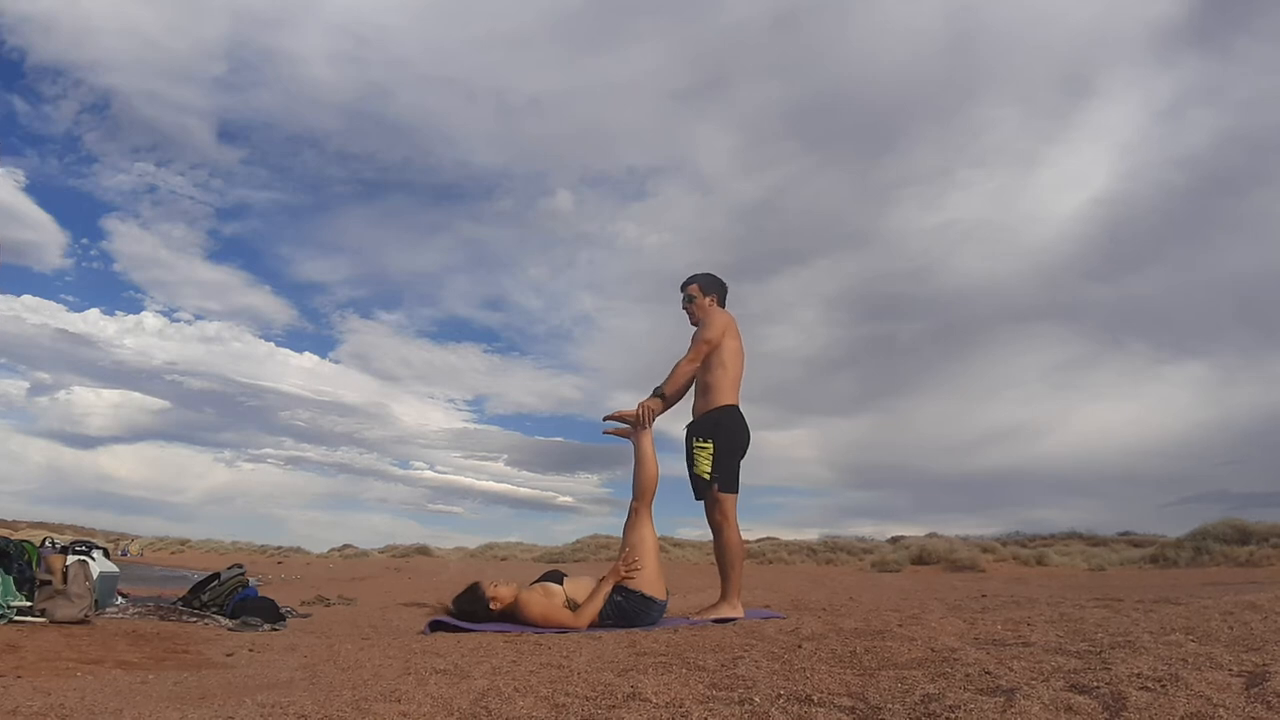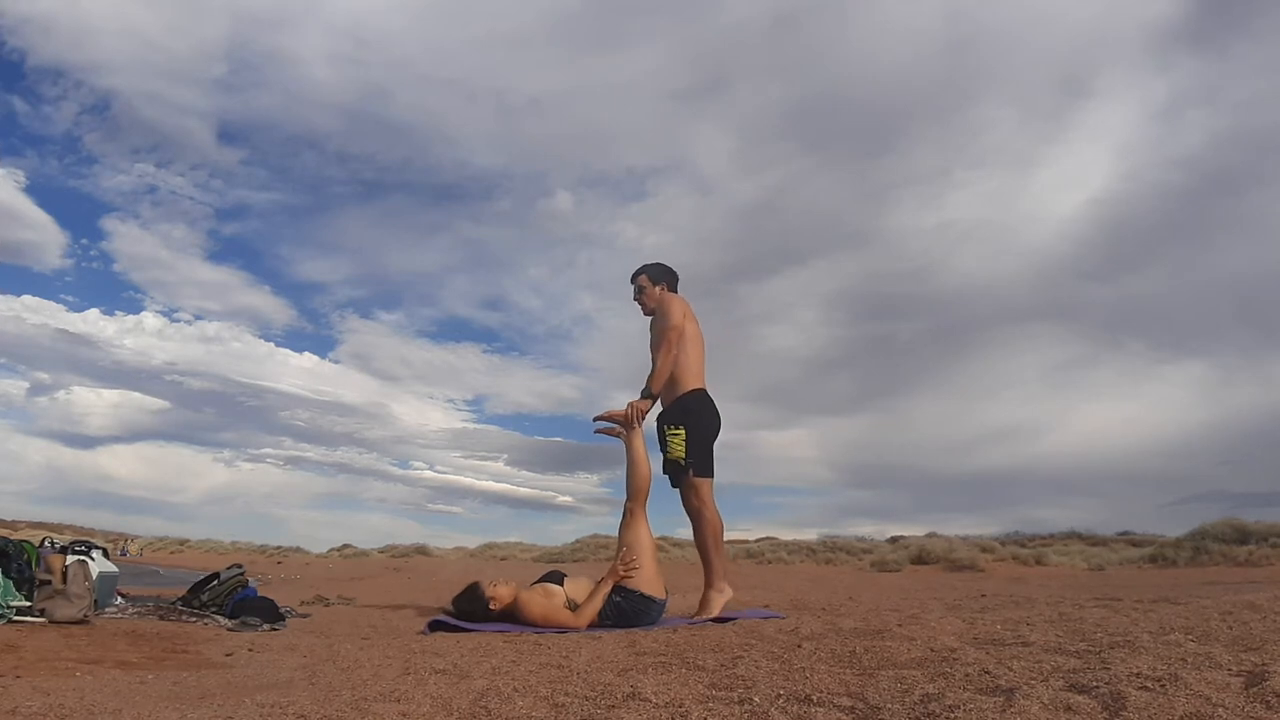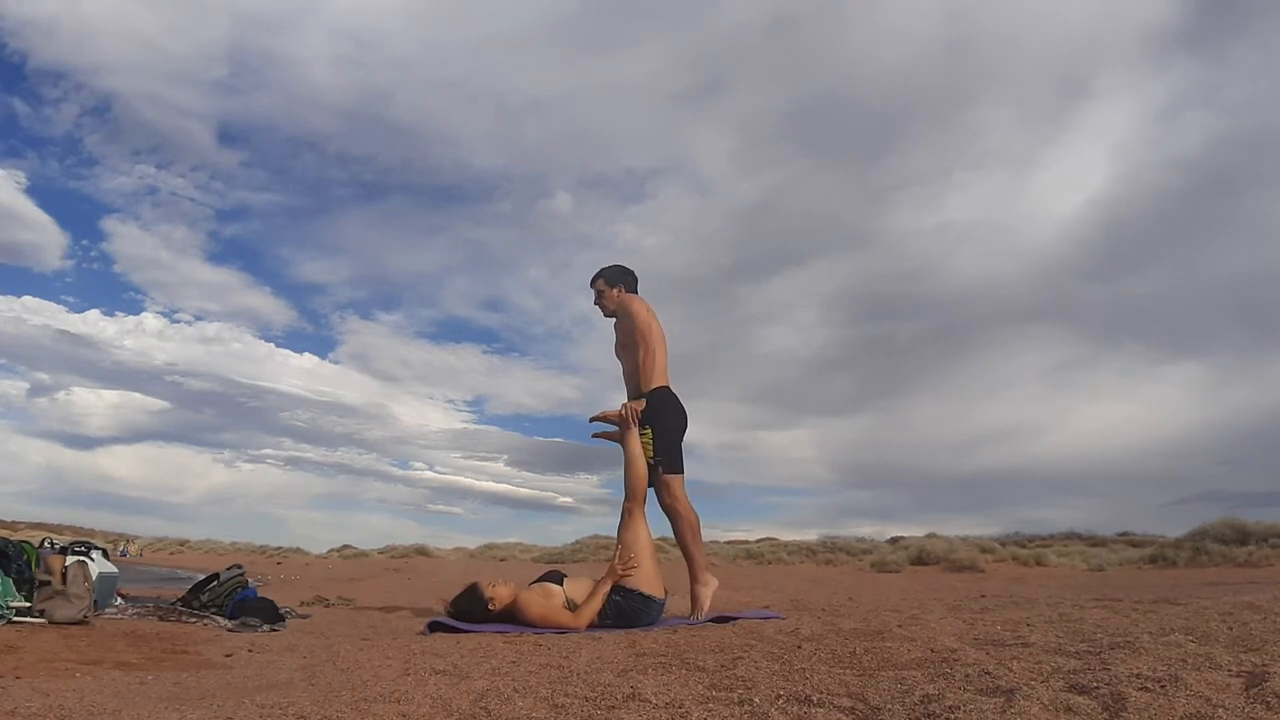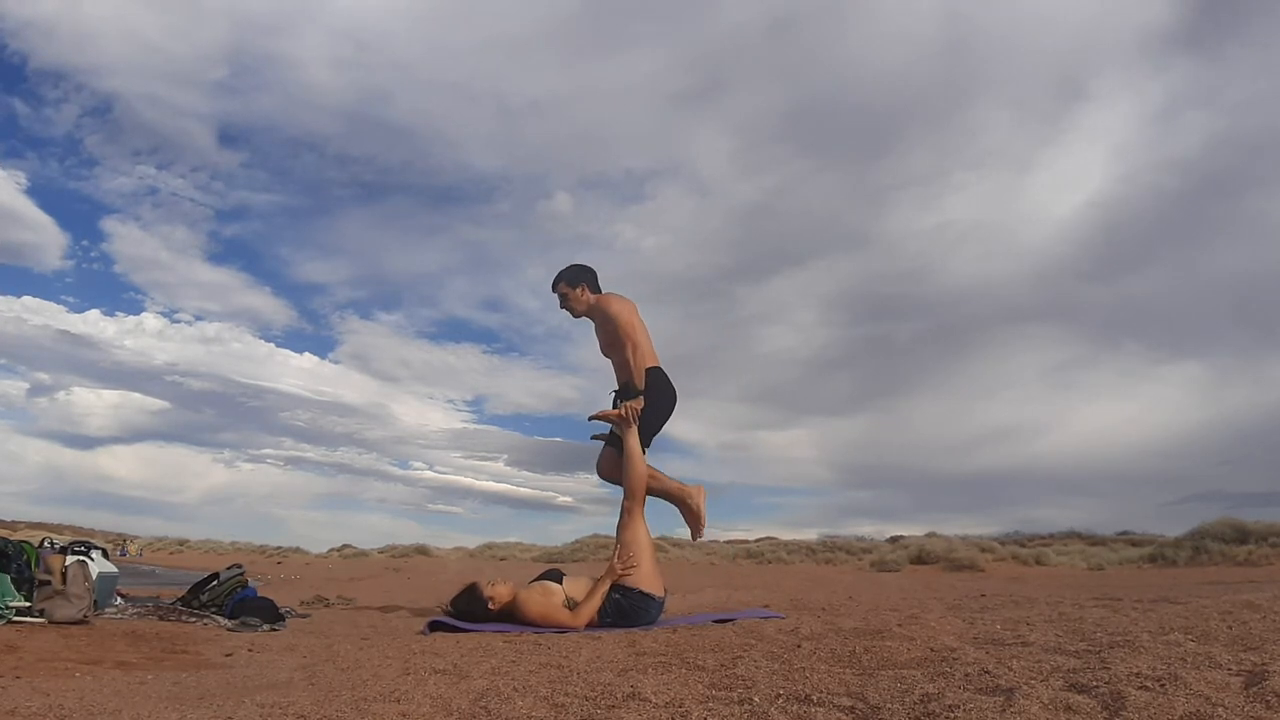
dt=1s
person 1, frame 1
left shoulder: (718, 319)
right shoulder: (708, 335)
left elbow: (690, 362)
right elbow: (686, 383)
left wrist: (656, 396)
right wrist: (653, 410)
left hip: (720, 425)
right hip: (712, 428)
left knee: (723, 515)
right knee: (717, 517)
left ankle: (731, 601)
right ankle: (728, 600)
person 1, frame 2
left shoulder: (672, 303)
right shoulder: (664, 322)
left elbow: (667, 354)
right elbow: (664, 369)
left wrist: (646, 398)
right wrist: (638, 412)
left hip: (690, 410)
right hip: (683, 415)
left knee: (699, 499)
right knee: (694, 503)
left ankle: (717, 584)
right ankle: (715, 585)
person 1, frame 3
left shoulder: (632, 306)
right shoulder: (627, 323)
left elbow: (646, 348)
left wrist: (639, 398)
right wrist: (628, 414)
left hip: (656, 408)
right hip: (653, 410)
left knee: (672, 496)
right knee: (670, 497)
left ankle: (701, 577)
right ankle: (699, 576)
person 1, frame 4
left shoulder: (608, 304)
right shoulder: (602, 321)
left elbow: (633, 345)
left wrist: (636, 395)
left hip: (650, 390)
right hip: (644, 393)
left knee: (609, 466)
right knee: (614, 464)
left ankle: (686, 494)
right ankle: (684, 498)
person 2, frame 1
left shoulder: (525, 599)
right shoulder: (524, 602)
right elbow: (578, 621)
right wrist: (610, 579)
left hip: (631, 601)
right hip: (638, 602)
right knee: (639, 508)
left ankle: (639, 438)
right ankle: (642, 433)
person 2, frame 2
left shoulder: (526, 599)
right shoulder: (524, 602)
right elbow: (577, 621)
right wrist: (609, 580)
left hip: (630, 602)
right hip: (636, 603)
right knee: (634, 508)
left ankle: (630, 438)
right ankle: (633, 431)
person 2, frame 3
left shoulder: (524, 600)
right shoulder: (523, 603)
right elbow: (577, 621)
right wrist: (609, 579)
left hip: (632, 602)
right hip: (635, 603)
right knee: (633, 508)
left ankle: (628, 437)
right ankle: (630, 429)
person 2, frame 4
left shoulder: (523, 600)
right shoulder: (523, 602)
right elbow: (576, 621)
right wrist: (607, 578)
left hip: (628, 601)
right hip: (636, 601)
right knee: (632, 508)
left ankle: (627, 433)
right ankle: (629, 428)
